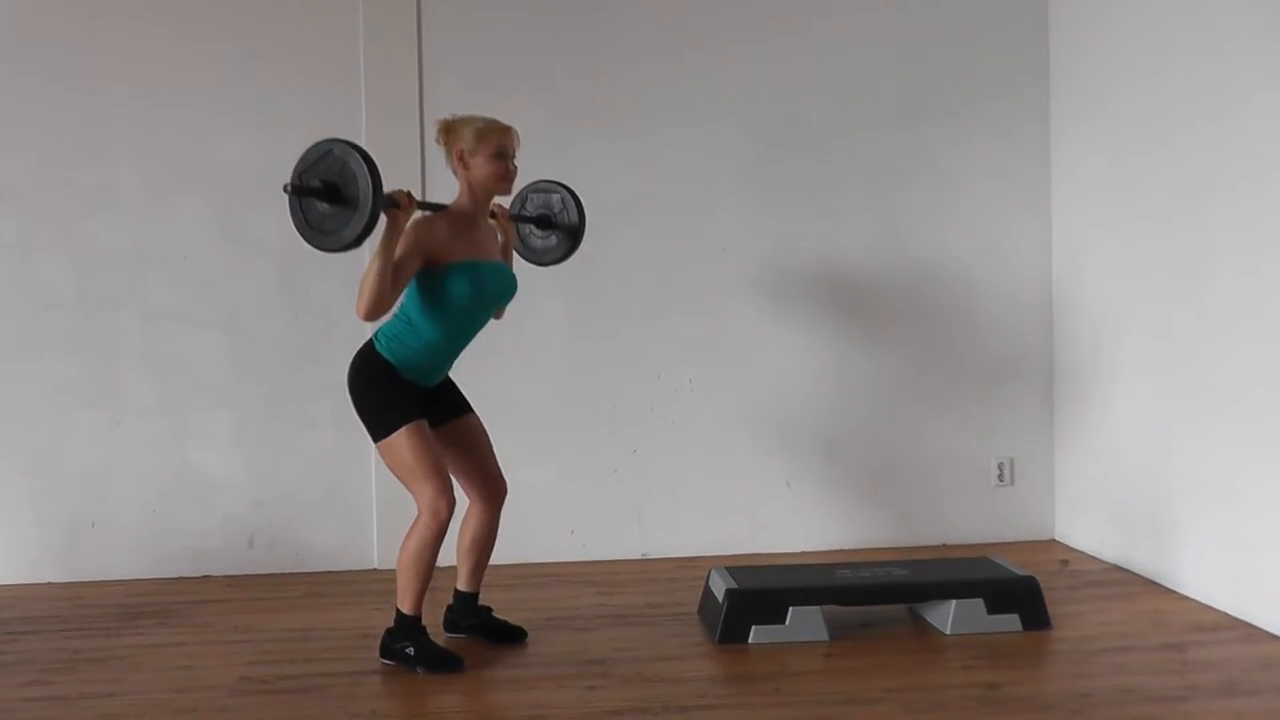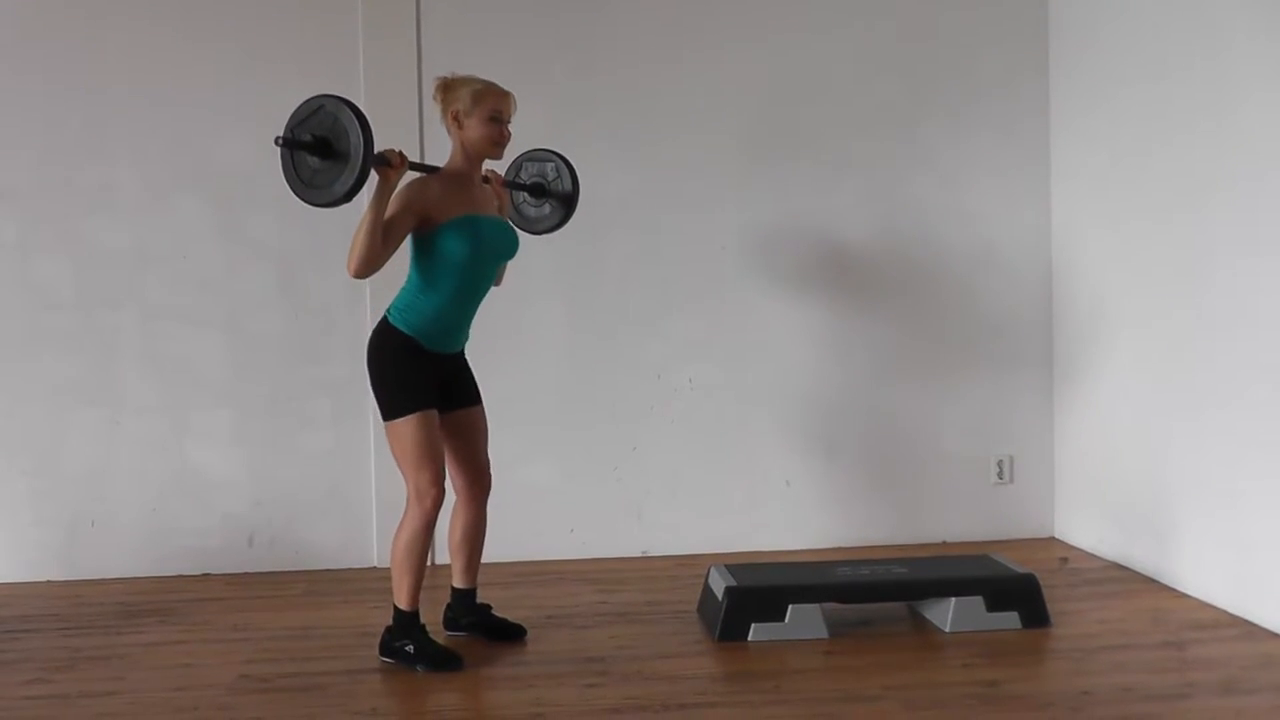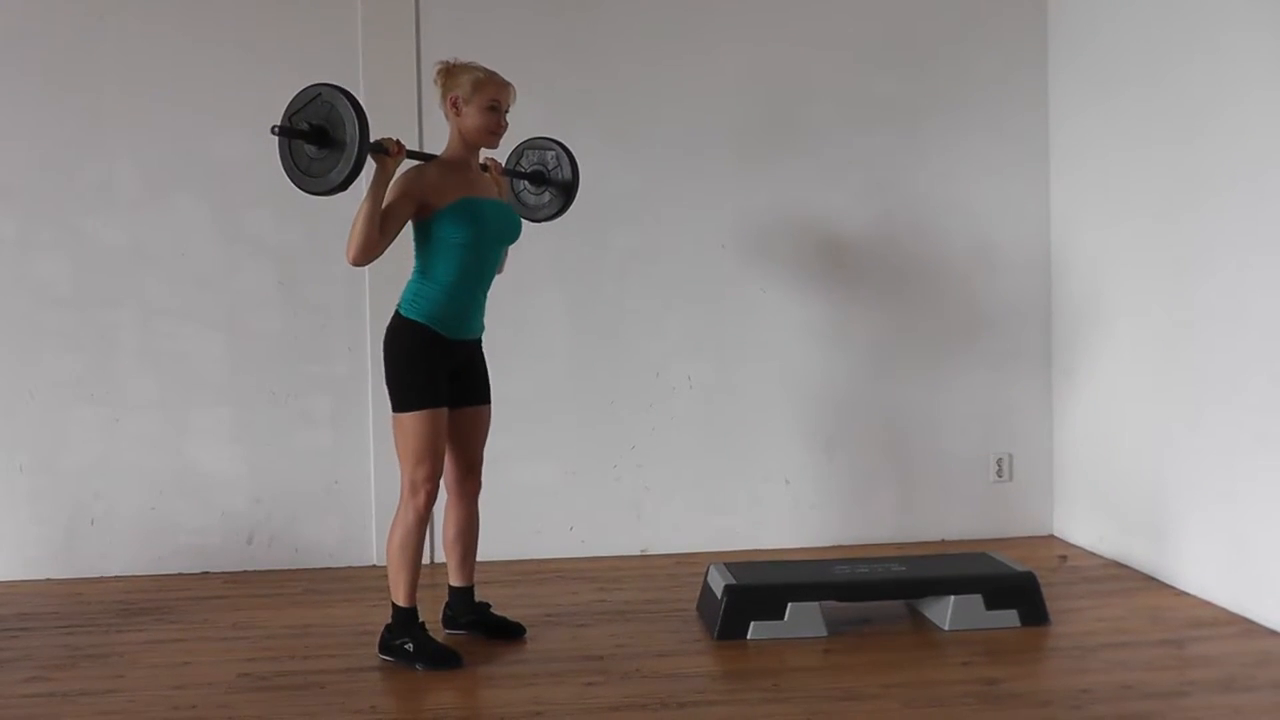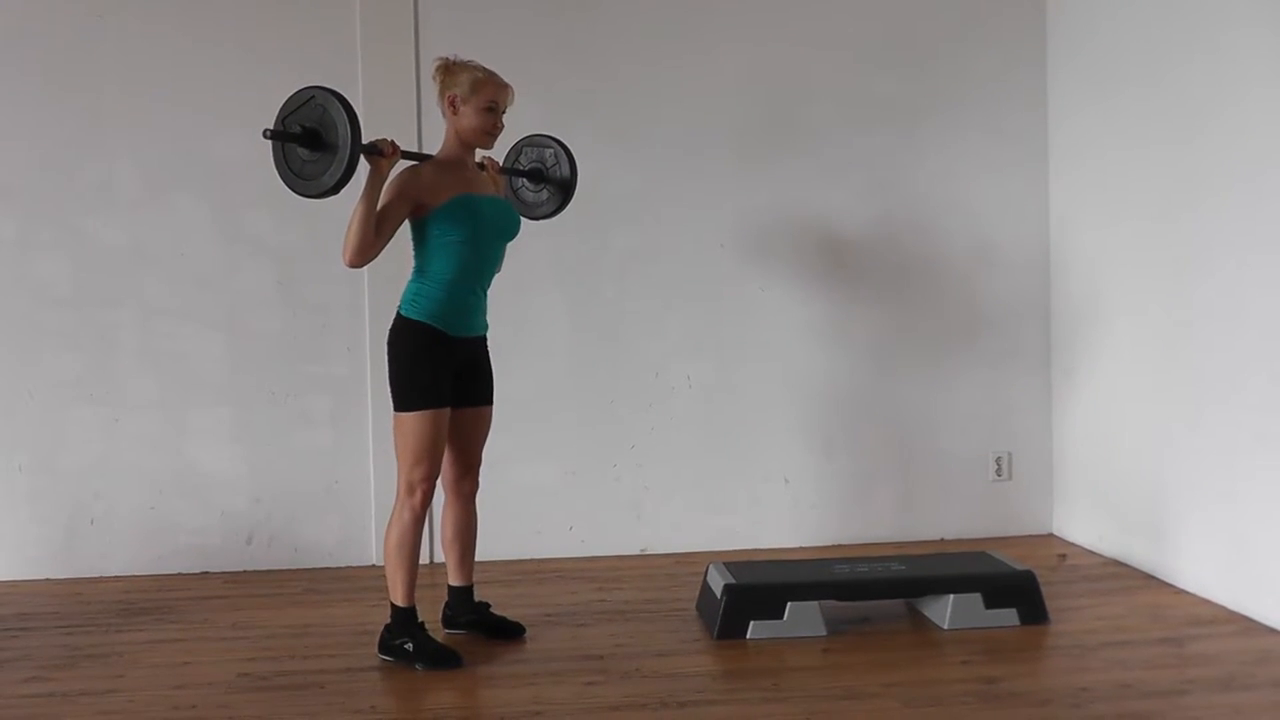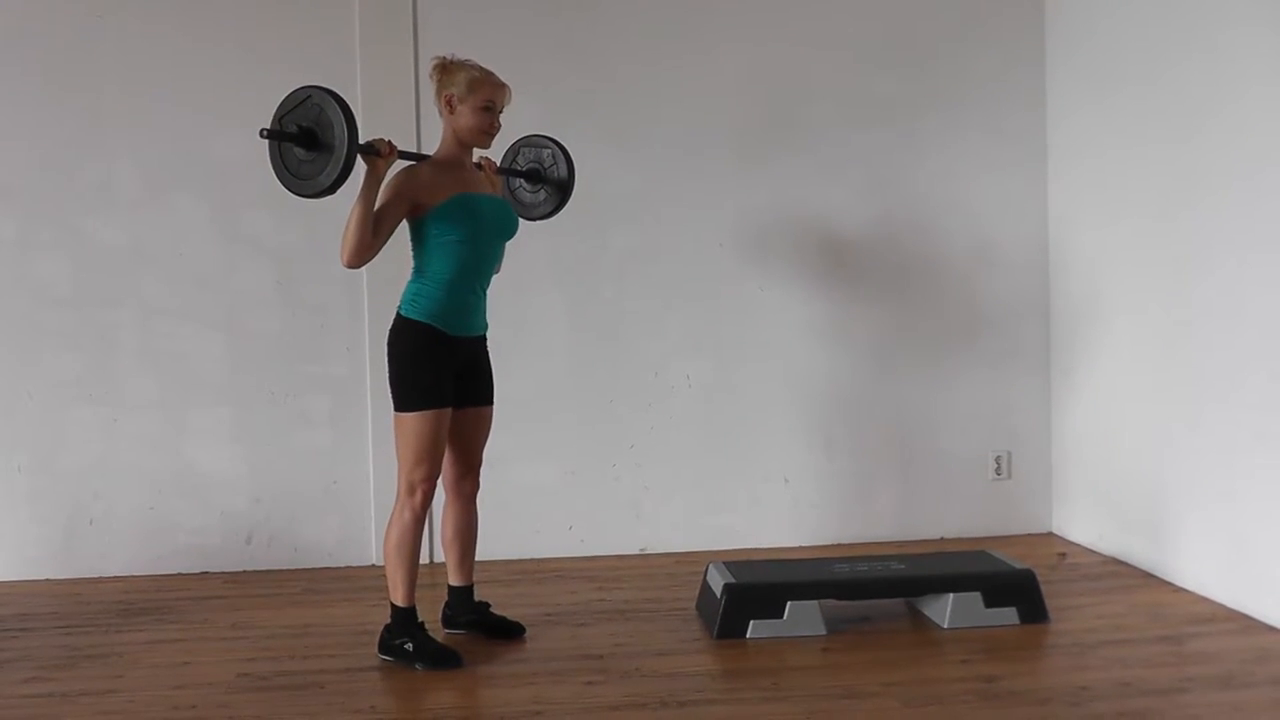
dt=0.3s
person 1, frame 1
left shoulder: (488, 231)
right shoulder: (433, 230)
left elbow: (495, 309)
right elbow: (369, 308)
right wrist: (394, 228)
left hip: (430, 380)
right hip: (382, 377)
left knee: (491, 490)
right knee: (437, 502)
left ankle: (465, 609)
right ankle: (402, 635)
person 1, frame 2
left shoulder: (486, 193)
right shoulder: (426, 191)
left elbow: (492, 275)
right elbow: (361, 265)
right wrist: (385, 185)
left hip: (450, 355)
right hip: (403, 351)
left knee: (475, 484)
right knee: (427, 493)
left ankle: (464, 607)
right ankle: (401, 633)
person 1, frame 3
left shoulder: (486, 180)
right shoulder: (424, 179)
right elbow: (360, 252)
right wrist: (382, 172)
left hip: (465, 344)
right hip: (418, 341)
left knee: (466, 482)
right knee: (421, 488)
left ankle: (462, 604)
right ankle: (400, 629)
person 1, frame 4
left shoulder: (485, 179)
right shoulder: (419, 180)
right elbow: (357, 254)
right wrist: (377, 176)
left hip: (470, 342)
right hip: (422, 340)
left knee: (464, 481)
right knee: (417, 489)
left ankle: (462, 604)
right ankle: (400, 630)
person 1, frame 5
left shoulder: (483, 178)
right shoulder: (418, 179)
right elbow: (355, 254)
right wrist: (373, 176)
left hip: (470, 341)
right hip: (422, 340)
left knee: (465, 480)
right knee: (418, 489)
left ankle: (462, 604)
right ankle: (400, 629)
